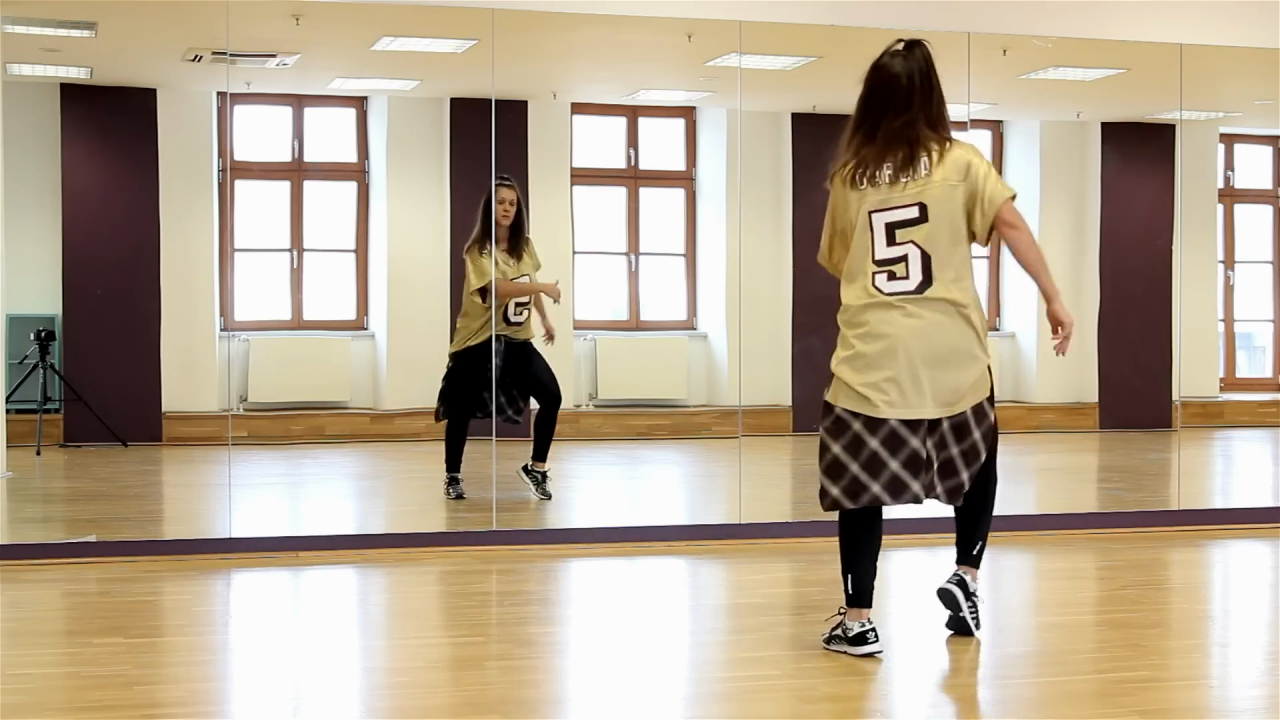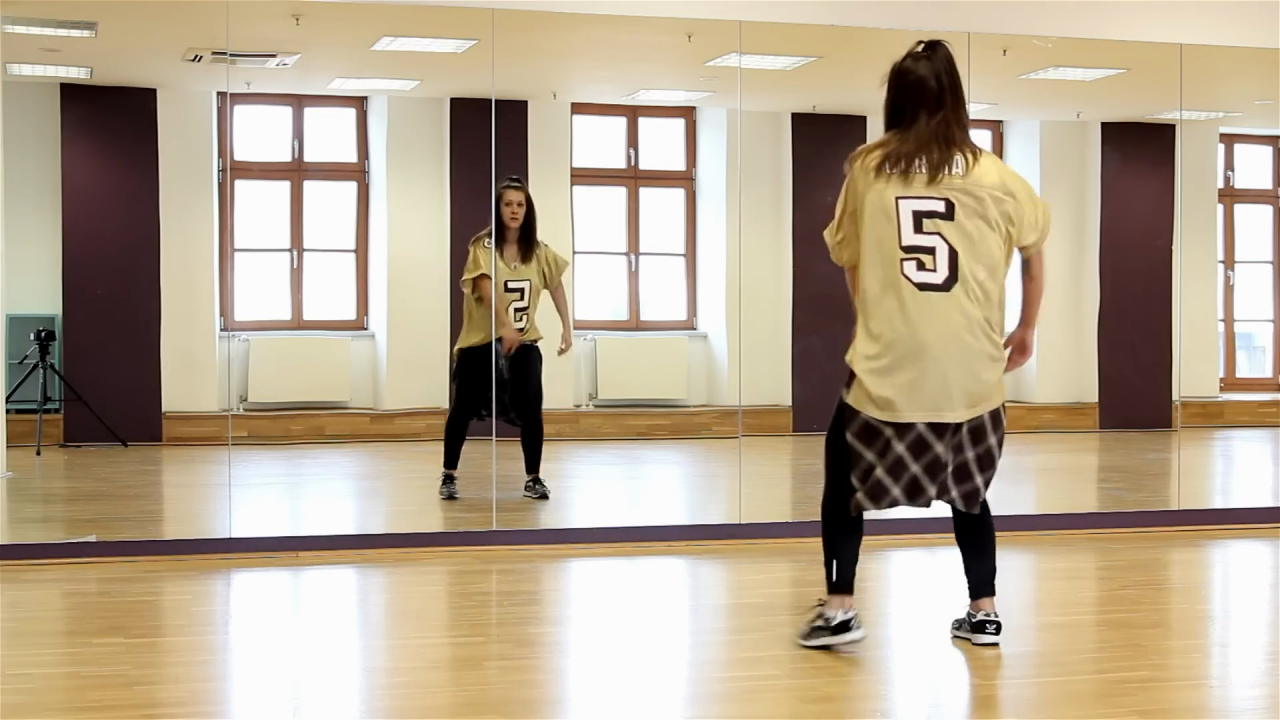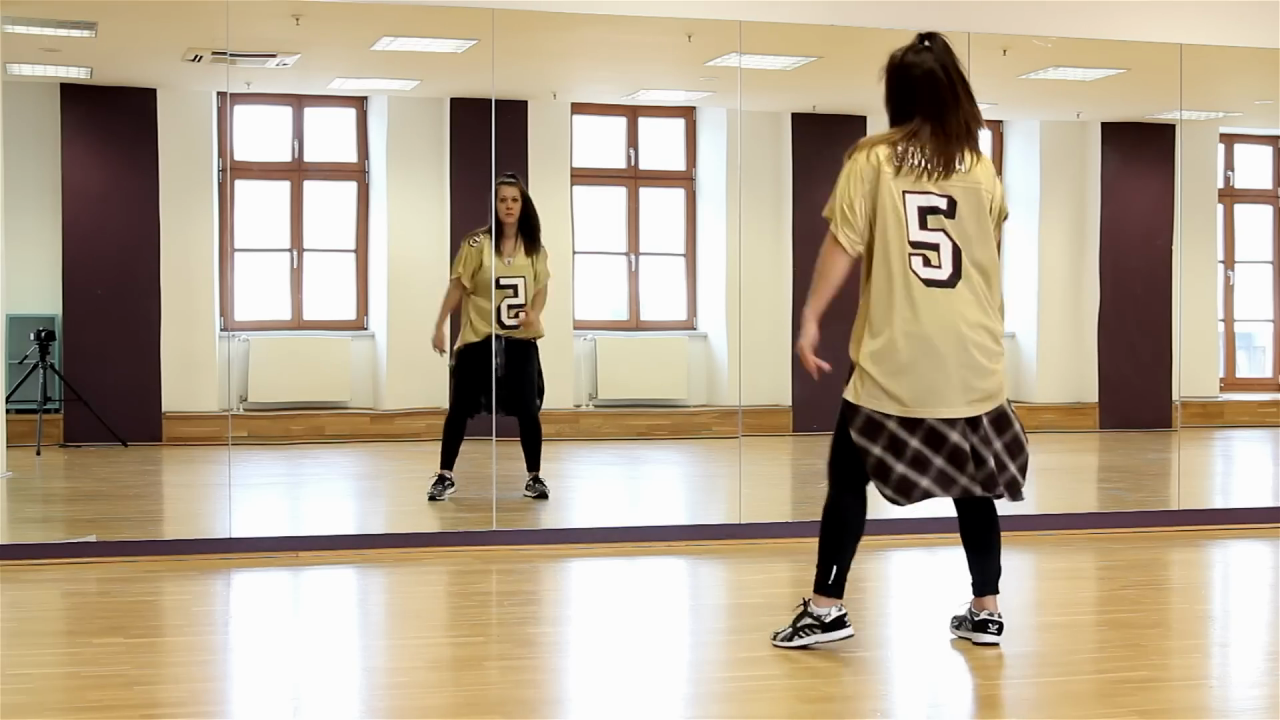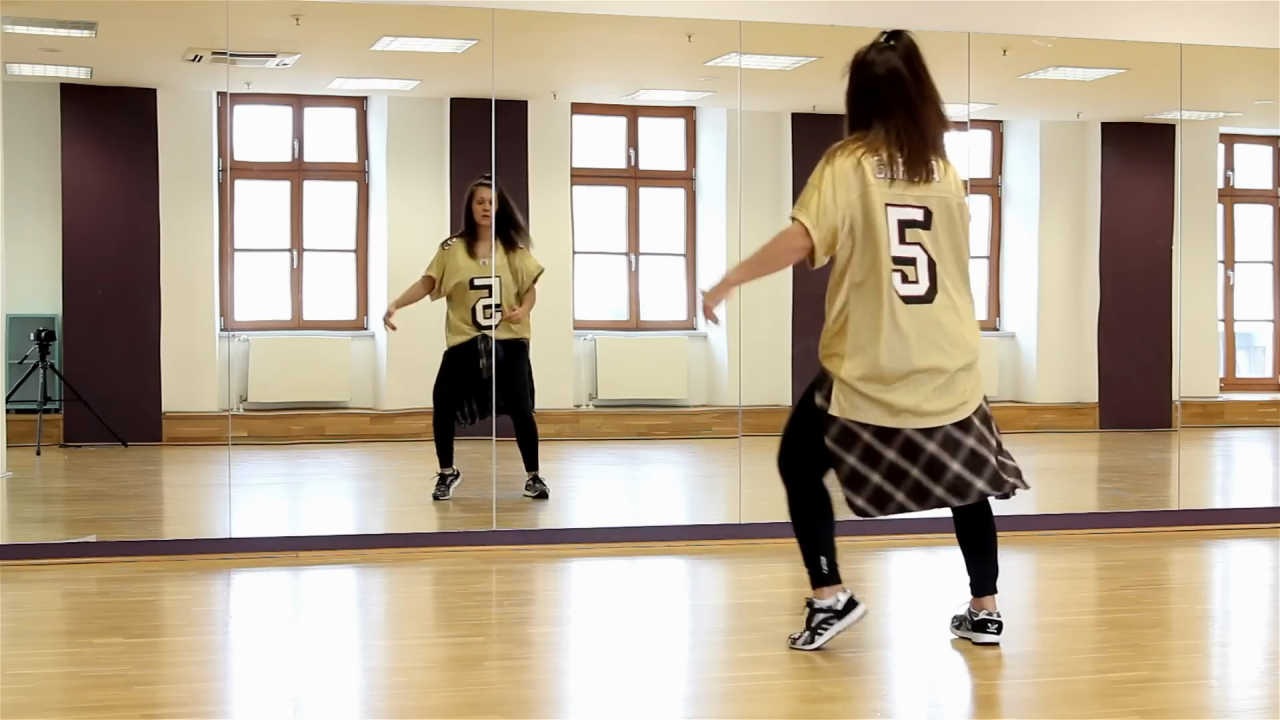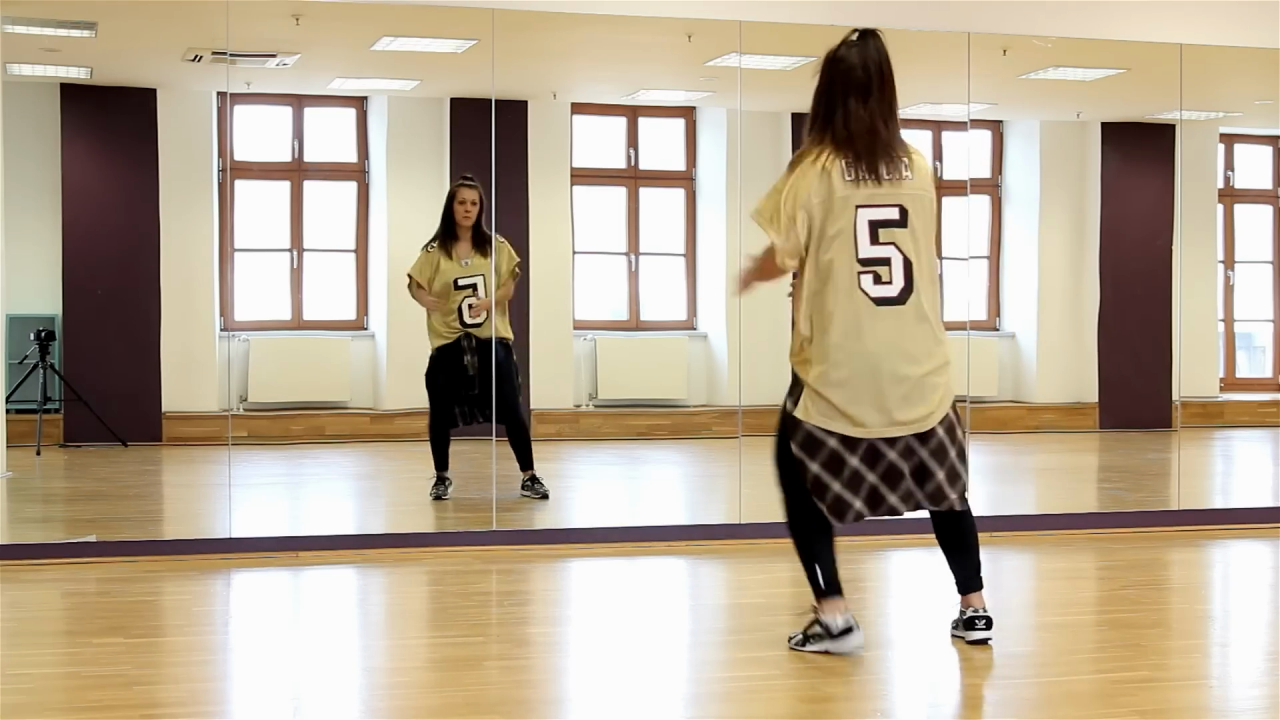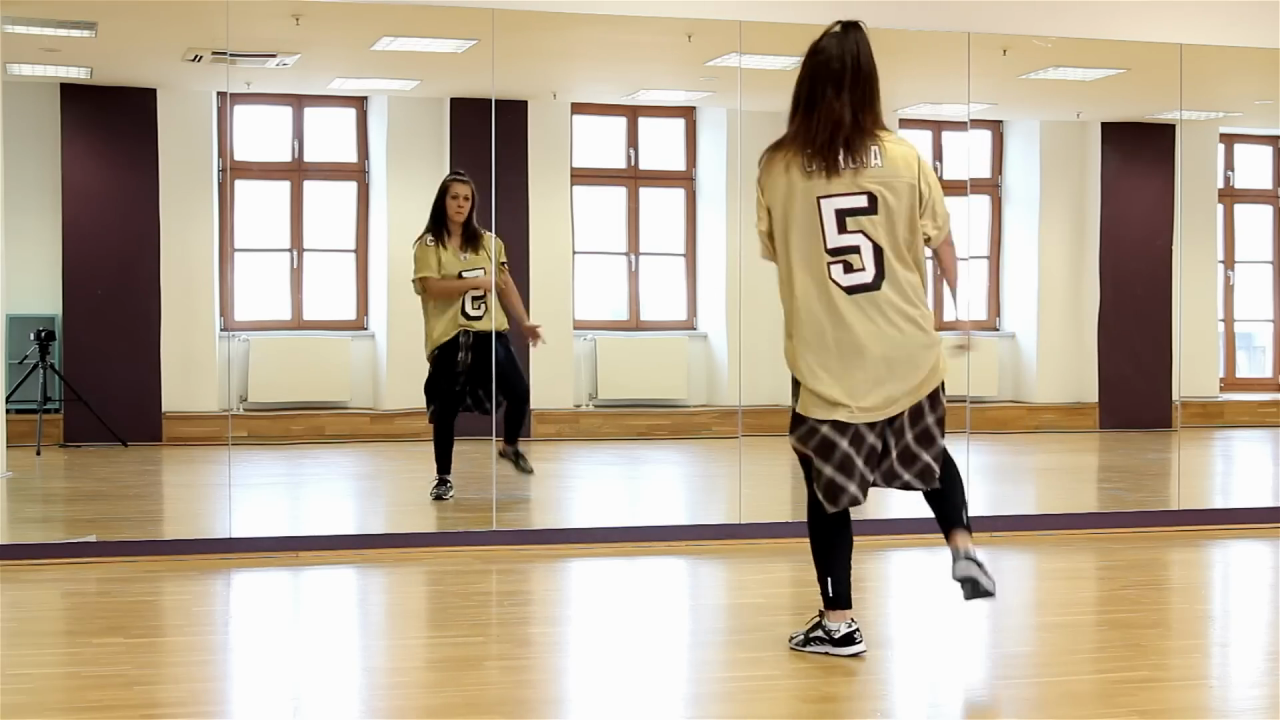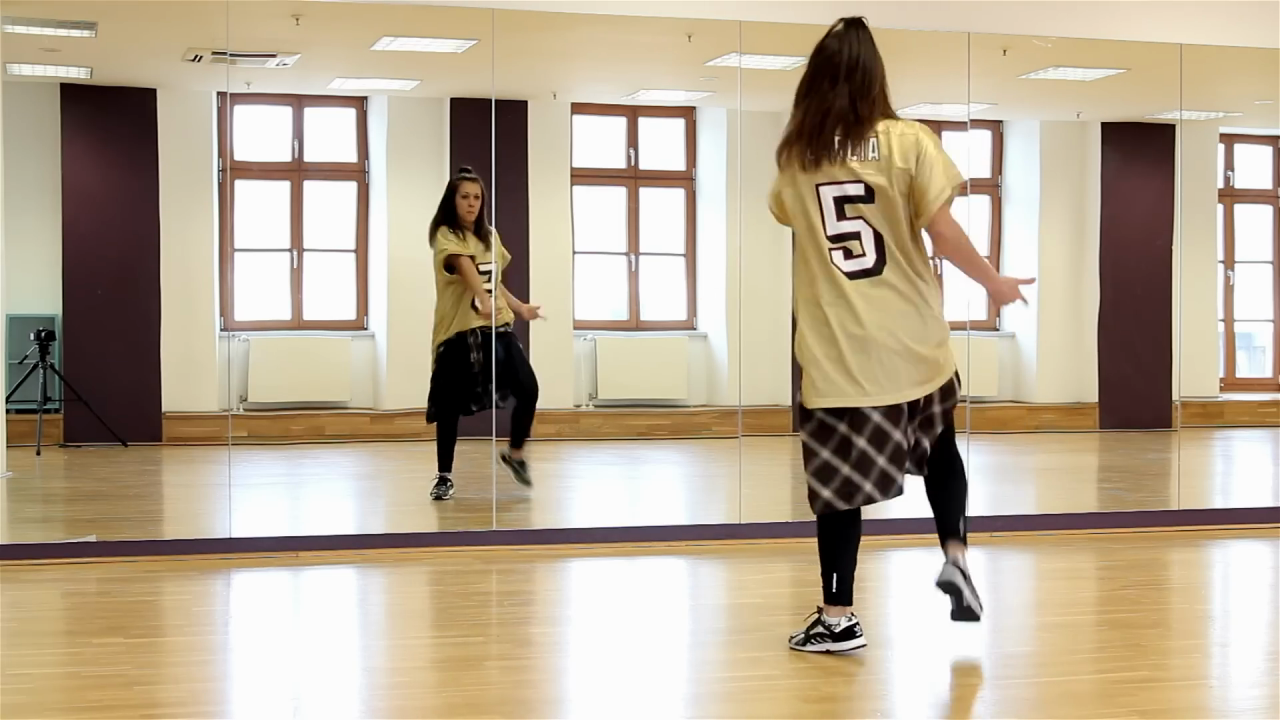
dt=0.2s
person 1, frame 1
left shoulder: (848, 174)
right shoulder: (960, 162)
left elbow: (835, 262)
right elbow: (1010, 224)
right wrist: (1054, 301)
left hip: (870, 360)
right hip: (950, 357)
left knee: (854, 484)
right knee: (974, 464)
left ankle: (857, 618)
right ankle: (965, 574)
person 1, frame 2
left shoulder: (869, 167)
right shoulder: (993, 173)
left elbow: (850, 260)
right elbow: (1034, 249)
right wrist: (1027, 324)
left hip: (889, 363)
right hip: (968, 363)
left knee: (847, 478)
right knee: (965, 485)
left ankle: (837, 608)
right ankle: (983, 610)
person 1, frame 3
left shoulder: (872, 158)
right shoulder: (980, 169)
left elbow: (843, 247)
left wrist: (809, 318)
left hip: (892, 356)
right hip: (970, 358)
left knee: (847, 475)
right knee: (976, 480)
left ankle: (824, 606)
right ankle: (986, 609)
person 1, frame 4
left shoulder: (848, 163)
right shoulder: (946, 171)
left elbow: (804, 239)
left wrist: (727, 280)
left hip: (868, 361)
right hip: (947, 361)
left knee: (799, 464)
right knee: (967, 480)
left ankle: (830, 597)
right ankle: (985, 609)
person 1, frame 5
left shoulder: (811, 170)
right shoulder: (915, 167)
left elbow: (780, 259)
left wrist: (747, 275)
left hip: (841, 369)
right hip: (916, 365)
left knee: (800, 481)
right knee: (942, 484)
left ankle: (831, 613)
right ankle: (973, 608)
person 1, frame 6
left shoulder: (782, 165)
right shoulder: (901, 156)
left elbow: (772, 249)
right elbow: (941, 240)
right wrist: (957, 296)
left hip: (827, 357)
right hip: (906, 350)
left knee: (829, 483)
right knee: (930, 450)
left ankle: (837, 621)
right ankle: (965, 550)
person 1, frame 7
left shoulder: (796, 157)
right shoulder: (908, 141)
left elbow: (785, 214)
right elbow: (939, 228)
right wrist: (993, 282)
left hip: (838, 349)
right hip: (911, 342)
left knee: (840, 481)
right knee: (939, 452)
left ankle: (838, 618)
right ankle: (955, 558)
person 2, frame 1
left shoulder: (523, 244)
right shoulder: (479, 247)
right elbow: (497, 289)
left wrist: (546, 319)
right wrist: (543, 290)
left hip: (518, 340)
right hip: (478, 341)
left knee: (551, 396)
right knee: (459, 409)
left ankle: (536, 469)
right ankle: (452, 477)
person 2, frame 2
left shoulder: (537, 249)
right shoulder: (483, 245)
left elbow: (555, 286)
right elbow: (481, 287)
left wrist: (566, 328)
right wrist: (503, 322)
left hip: (524, 344)
right hip: (480, 342)
left knee: (529, 411)
right knee: (461, 409)
left ankle: (533, 479)
right ankle: (449, 475)
person 2, frame 3
left shoulder: (533, 247)
right shoulder: (478, 244)
left elbow: (541, 289)
right elbow: (458, 286)
left wrist: (535, 312)
right wrist: (440, 325)
left hip: (521, 341)
right hip: (479, 340)
left knee: (527, 409)
right knee: (459, 406)
left ankle: (534, 478)
right ankle: (445, 475)
person 2, frame 4
left shoulder: (514, 246)
right shoulder: (454, 247)
left elbow: (530, 287)
right elbow: (428, 282)
left wrist: (524, 309)
right wrist: (394, 305)
left hip: (509, 342)
right hip: (465, 342)
left knee: (520, 409)
right knee: (444, 404)
left ankle: (533, 477)
right ankle: (447, 472)
person 2, frame 5
left shoulder: (494, 245)
right shoulder: (435, 249)
left elbow: (509, 284)
right elbow: (416, 285)
left wrist: (489, 302)
right wrist: (433, 304)
left hip: (492, 339)
right hip: (449, 343)
left knee: (510, 409)
right knee: (441, 411)
left ankle: (529, 477)
right ankle: (442, 477)
person 2, frame 6
left shoulder: (485, 240)
right shoulder: (429, 244)
left elbow: (505, 282)
right elbow: (429, 287)
left wrist: (524, 322)
right wrist: (475, 282)
left hip: (491, 332)
right hip: (449, 337)
left knee: (519, 393)
right knee: (445, 409)
left ankle: (510, 445)
right ankle: (443, 479)
person 2, frame 7
left shoulder: (490, 236)
right shoulder: (446, 235)
right elbow: (463, 268)
left wrist: (519, 306)
right wrist: (499, 300)
left hip: (499, 329)
right hip: (460, 333)
left knee: (527, 390)
right knee: (449, 407)
left ankle: (515, 454)
right ankle: (444, 478)
